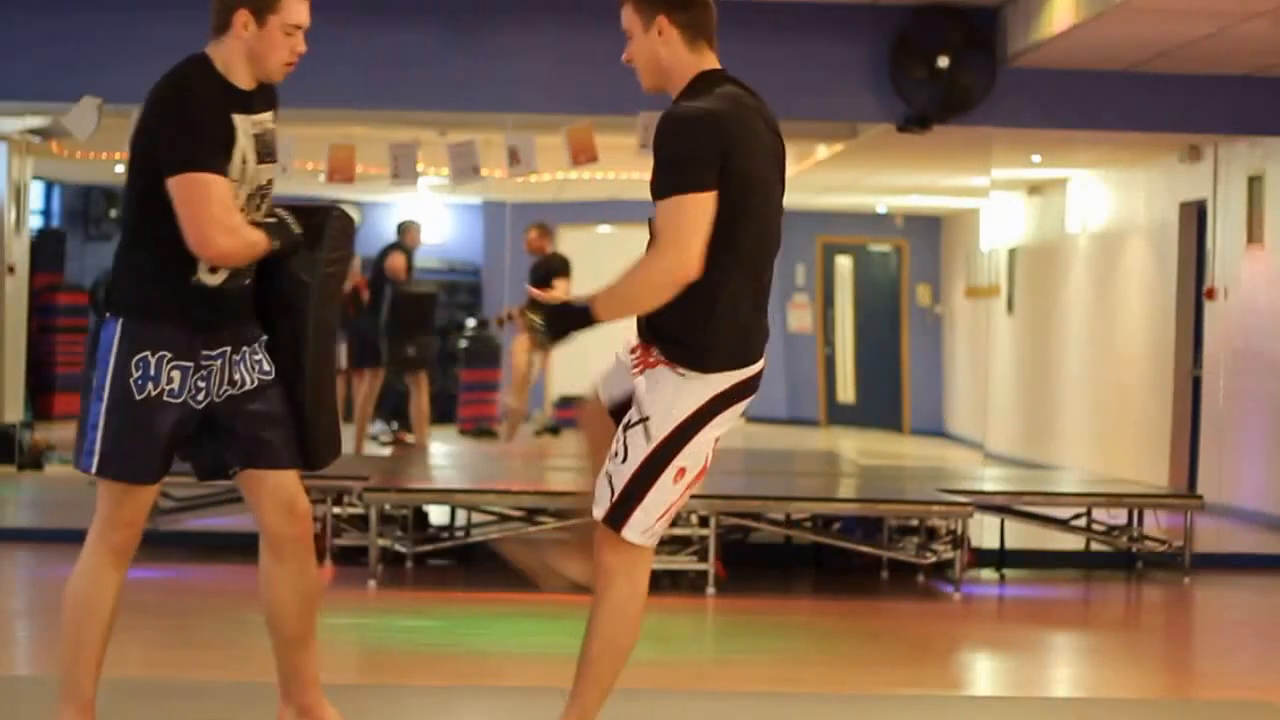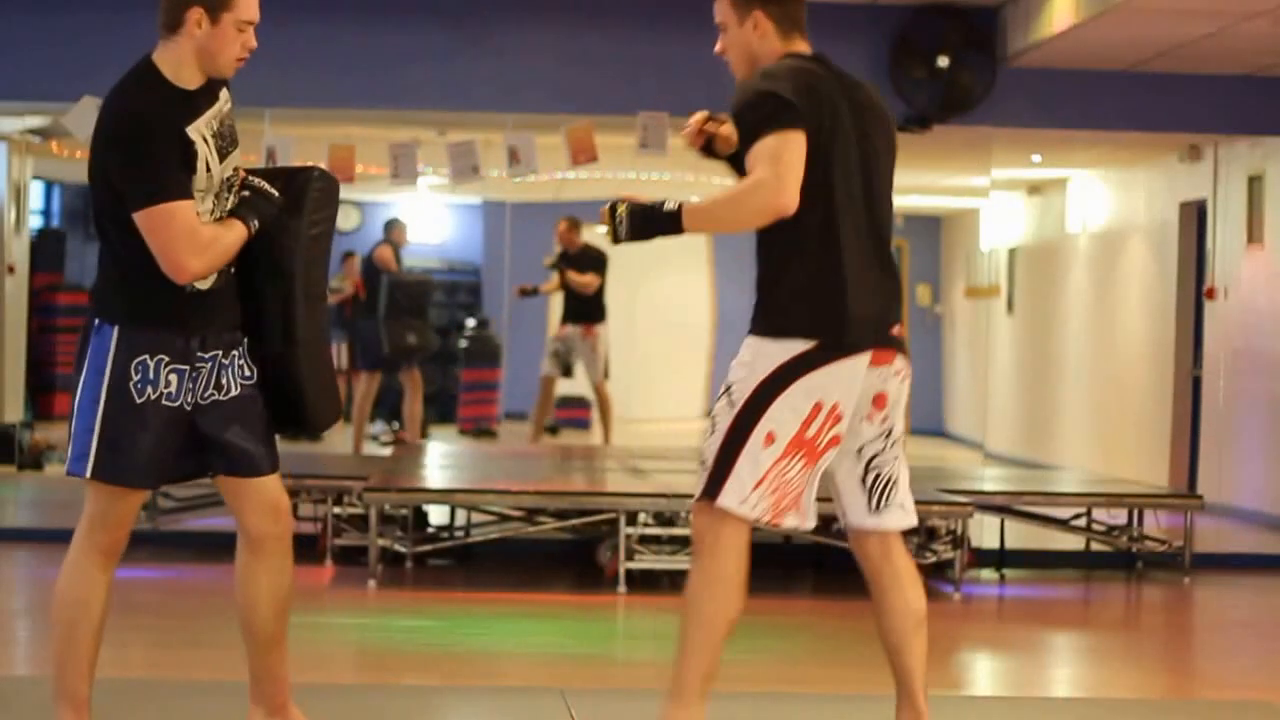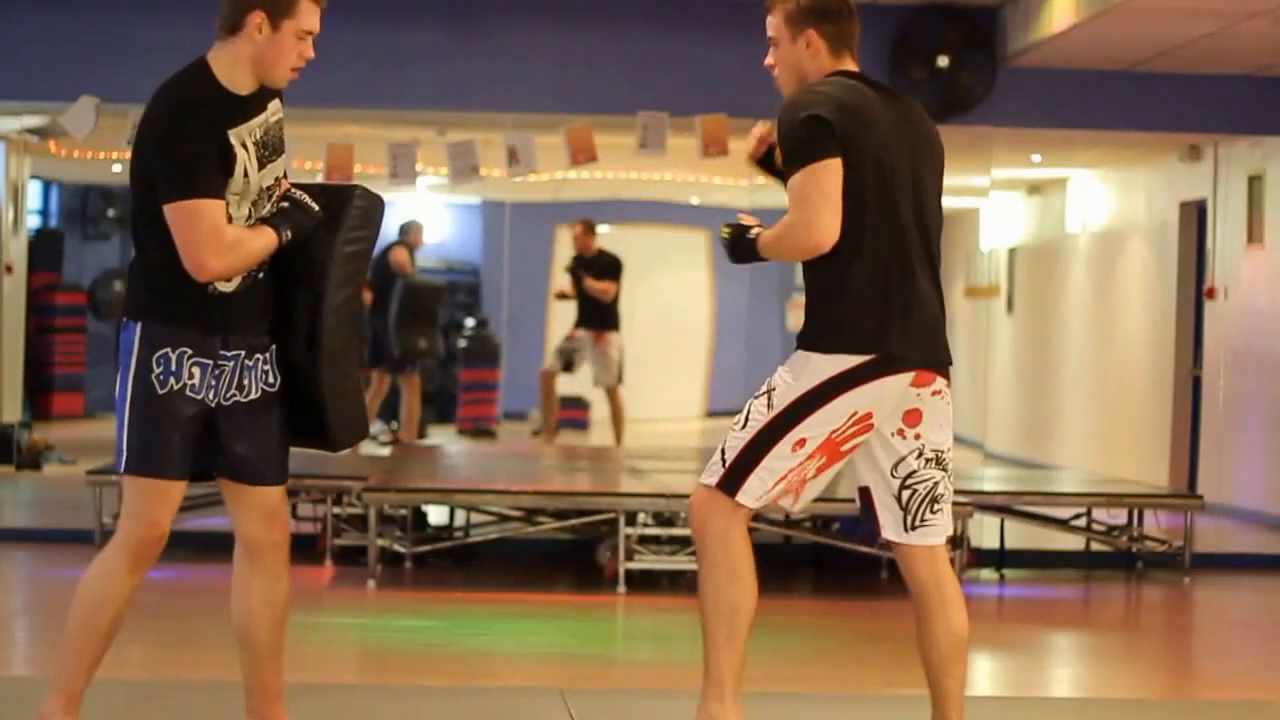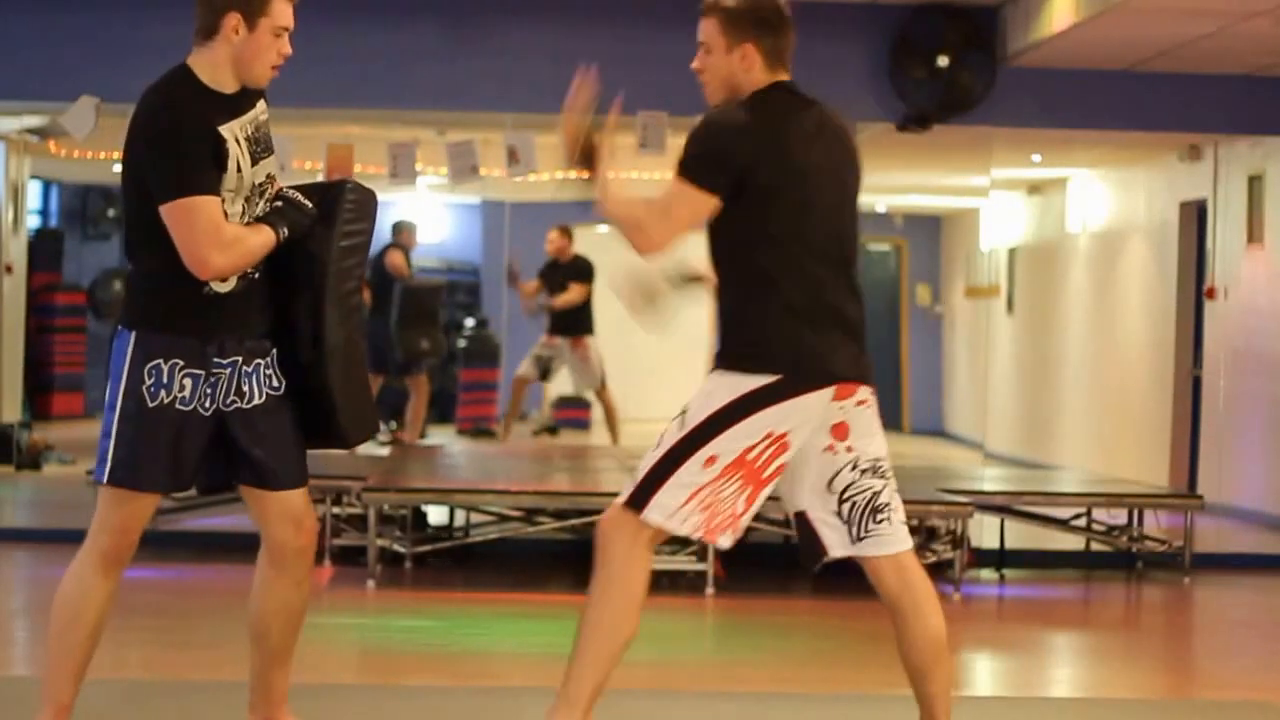
dt=0.4s
person 1, frame 1
left shoulder: (261, 98)
right shoulder: (186, 98)
right elbow: (213, 236)
left wrist: (270, 230)
right wrist: (274, 234)
left hip: (233, 343)
right hip: (154, 339)
left knee: (289, 518)
right knee: (116, 531)
person 1, frame 2
left shoulder: (211, 87)
right shoulder: (137, 115)
right elbow: (185, 258)
left wrist: (244, 200)
right wrist: (253, 214)
left hip: (218, 340)
right hip: (141, 343)
left knee: (269, 519)
right knee: (103, 534)
person 1, frame 3
left shoulder: (266, 96)
right shoulder: (182, 113)
right elbow: (207, 256)
left wrist: (290, 205)
right wrist: (286, 225)
left hip: (247, 343)
right hip: (171, 339)
left knee: (266, 532)
right knee: (143, 534)
person 1, frame 4
left shoulder: (249, 98)
right shoulder: (171, 115)
right elbow: (209, 254)
left wrist: (281, 209)
right wrist: (282, 222)
left hip: (248, 348)
right hip: (168, 349)
left knee: (294, 535)
right knee: (111, 541)
person 2, frame 1
left shoulder: (692, 122)
right shoulder: (741, 112)
left elbow: (680, 261)
left wrist: (580, 315)
left hip: (698, 365)
right hip: (701, 330)
left knee: (621, 546)
right knee: (598, 416)
right ankle: (588, 551)
person 2, frame 2
left shoulder: (772, 90)
right shoulder: (867, 105)
left elbow: (776, 195)
left wrist: (664, 217)
right wrist: (733, 147)
left hip: (799, 344)
right hip: (878, 346)
left knee: (720, 525)
right knee: (881, 541)
person 2, frame 3
left shoulder: (814, 108)
right shoulder: (916, 123)
left elbow: (817, 232)
left wrist: (746, 241)
left hip: (846, 356)
right hip: (922, 363)
left knee: (714, 507)
right knee: (924, 560)
person 2, frame 4
left shoulder: (732, 130)
right shoulder: (830, 134)
left elbow: (651, 232)
left wrist: (590, 158)
left hip: (763, 377)
right hip: (842, 379)
left knee: (625, 529)
right knee: (894, 566)
person 3, frame 1
left shoulder: (386, 253)
right shoulder: (399, 252)
right elbow: (394, 273)
right wrist: (404, 285)
left hip: (374, 323)
left knee: (371, 385)
right knee: (419, 383)
left ankle: (359, 446)
right ankle: (421, 447)
person 3, frame 2
left shoulder: (375, 253)
right shoulder: (387, 248)
right elbow: (382, 257)
left hip: (368, 322)
right hip: (384, 323)
left knee: (366, 386)
right knee: (413, 383)
left ankle: (357, 449)
right ankle: (413, 446)
person 3, frame 3
left shoulder: (383, 255)
right shoulder: (401, 248)
right elbow: (399, 260)
left hip: (377, 322)
right hip: (393, 325)
left knee: (377, 387)
right knee: (411, 386)
person 3, frame 4
left shoulder: (379, 256)
right shoulder: (397, 250)
right elbow: (395, 263)
right wrist: (409, 281)
left hip: (377, 327)
right hip: (394, 328)
left knee: (369, 388)
right knee: (419, 388)
right ankle: (409, 445)
person 4, frame 1
left shoulder: (557, 262)
right shoulder: (538, 266)
left elbow: (562, 293)
left wrist: (533, 303)
right wrist: (515, 313)
left knee: (520, 343)
right knee: (522, 386)
right ankle: (507, 441)
person 4, frame 2
left shoulder: (596, 256)
right shoulder: (563, 256)
left elbow: (589, 287)
left wrist: (562, 269)
right wrist: (535, 290)
left hip: (591, 327)
right hip: (567, 325)
left knee: (598, 385)
right knee: (546, 379)
left ankle: (607, 441)
right ankle: (535, 437)
person 4, frame 3
left shoulder: (611, 262)
right shoulder: (578, 261)
left elbow: (607, 294)
left wrist: (582, 276)
right wrist: (565, 293)
left hip: (605, 333)
right hip: (580, 329)
left knee: (611, 390)
right knee: (546, 373)
left ankle: (618, 445)
right ankle: (548, 434)
person 4, frame 4
left shoulder: (583, 267)
right shoulder: (550, 268)
left elbow: (574, 297)
right elbow: (528, 293)
left wrist: (545, 305)
right wrist: (516, 283)
left hip: (580, 338)
right hip: (554, 336)
left knee: (600, 391)
right knee: (520, 379)
left ankle: (615, 444)
right ankle: (504, 436)
